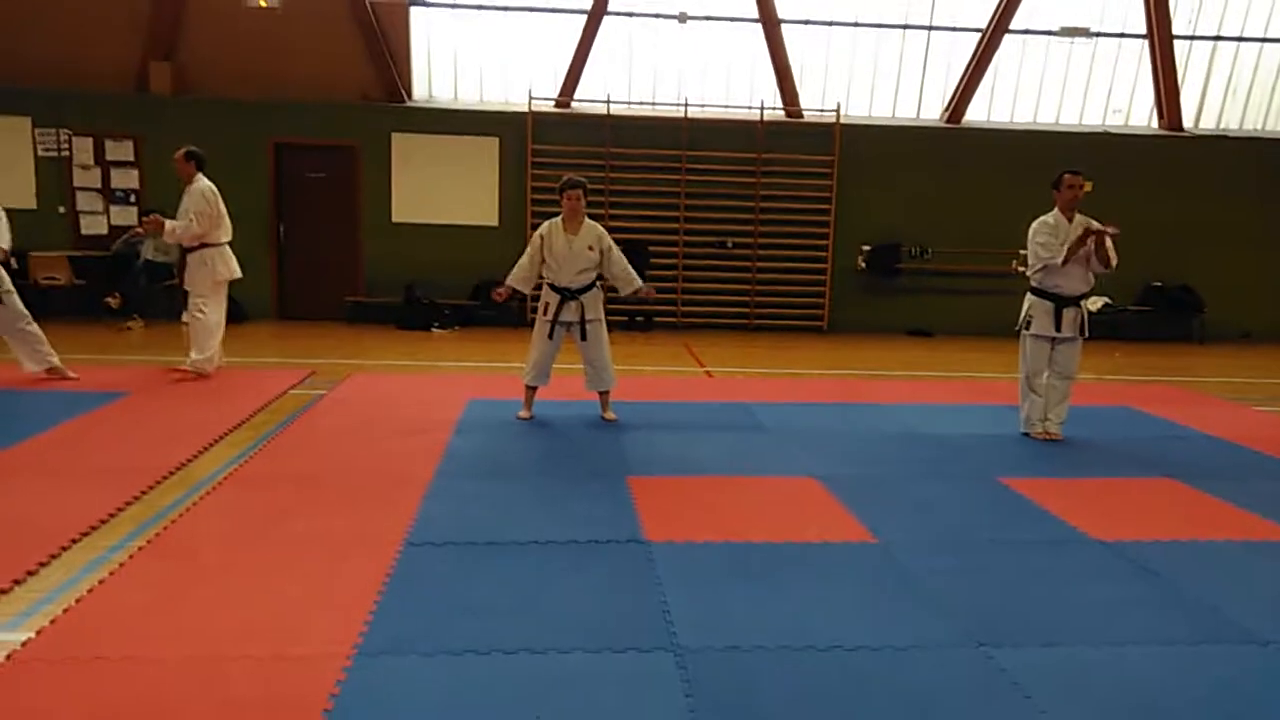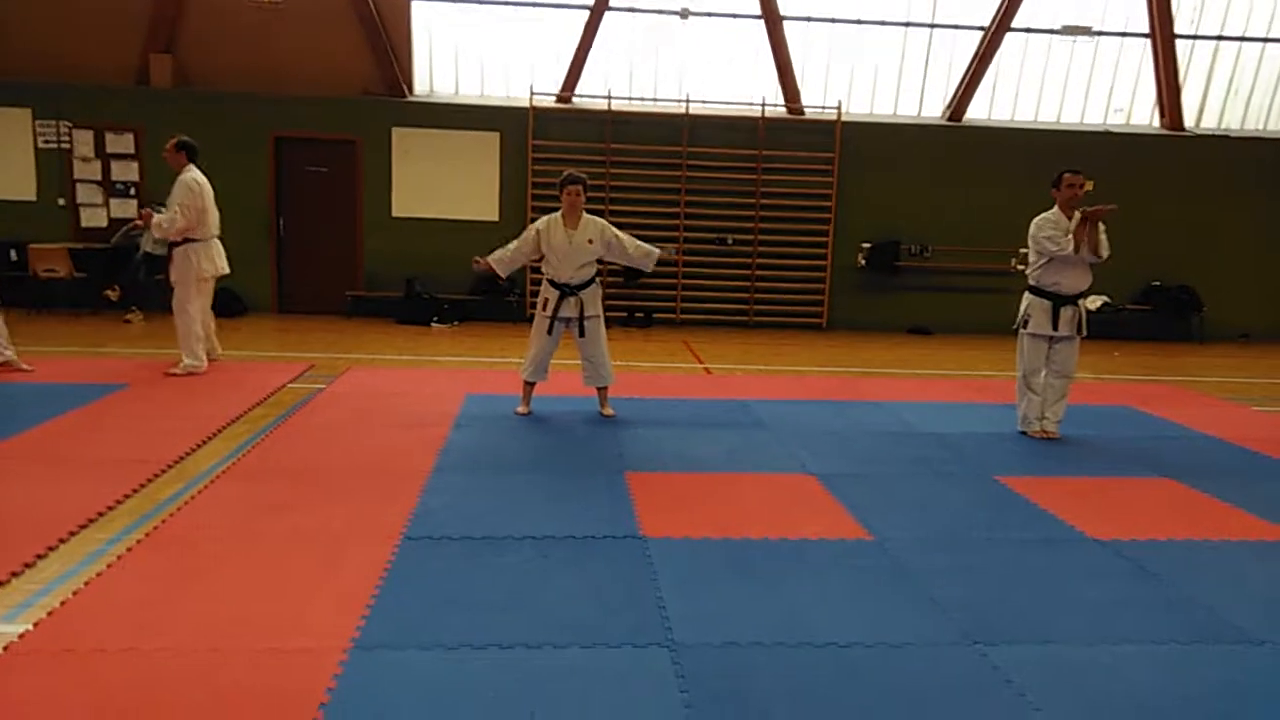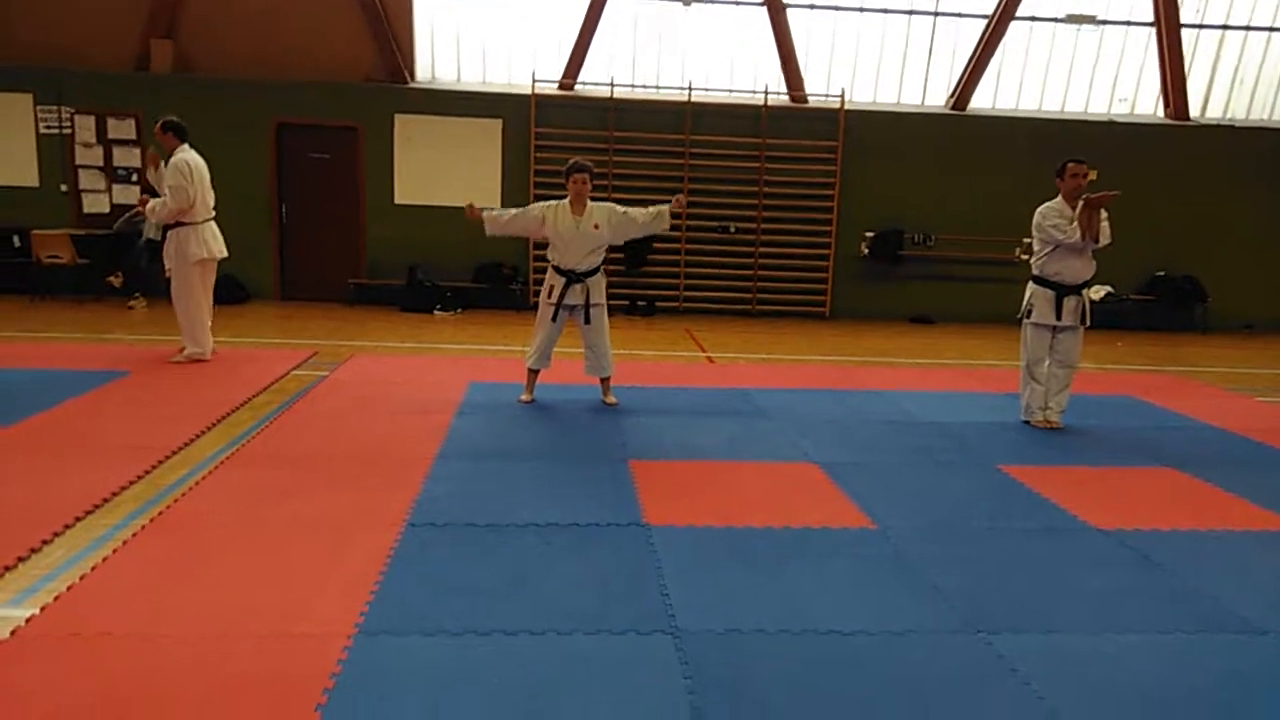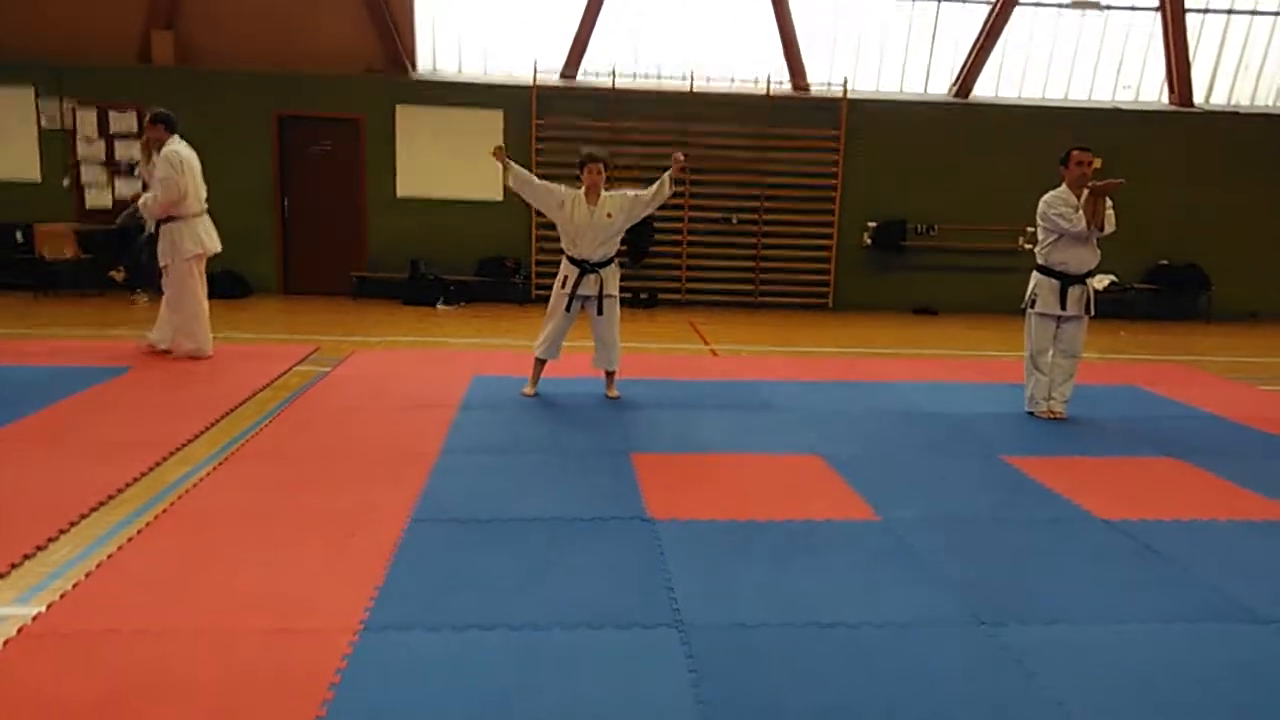
dt=0.3s
person 1, frame 1
left shoulder: (1090, 226)
right shoulder: (1042, 226)
left elbow: (1105, 265)
right elbow: (1057, 259)
left wrist: (1100, 240)
right wrist: (1083, 237)
left hip: (1073, 310)
right hip: (1042, 307)
left knee: (1064, 372)
right knee: (1034, 370)
left ankle: (1052, 423)
right ankle: (1033, 423)
person 1, frame 2
left shoulder: (1091, 224)
right shoulder: (1042, 223)
left elbow: (1095, 255)
right elbow: (1068, 251)
left wrist: (1093, 223)
right wrist: (1083, 222)
left hip: (1071, 308)
right hip: (1040, 305)
left knee: (1062, 370)
right knee: (1032, 368)
left ankle: (1050, 422)
right ankle: (1031, 422)
person 1, frame 3
left shoulder: (1094, 213)
right shoulder: (1046, 213)
left elbow: (1095, 241)
right elbow: (1075, 239)
left wrist: (1094, 210)
right wrist: (1087, 208)
left hip: (1074, 298)
right hip: (1044, 295)
left knee: (1065, 361)
right knee: (1035, 358)
left ankle: (1053, 411)
right ankle: (1034, 411)
person 1, frame 4
left shoulder: (1099, 200)
right shoulder: (1051, 201)
left elbow: (1100, 229)
right elbow: (1079, 227)
left wrist: (1100, 197)
right wrist: (1093, 197)
left hip: (1079, 287)
right hip: (1048, 284)
left knee: (1069, 351)
right knee: (1039, 348)
left ankle: (1057, 402)
right ankle: (1038, 402)
person 2, frame 1
left shoulder: (596, 232)
right shoulder: (547, 230)
left elbow: (615, 263)
right elbow: (529, 261)
left wrist: (637, 288)
right wrist: (508, 287)
left hip: (587, 301)
right hip: (555, 300)
left knee: (598, 356)
right knee: (540, 354)
left ankle: (605, 407)
right ankle: (527, 405)
person 2, frame 2
left shoulder: (598, 227)
right shoulder: (545, 226)
left elbow: (627, 247)
right elbow: (519, 249)
left wrist: (656, 255)
right wrist: (488, 263)
left hip: (586, 297)
right hip: (553, 295)
left knee: (595, 351)
right knee: (539, 350)
left ankle: (604, 403)
right ankle: (525, 401)
person 2, frame 3
left shoulder: (607, 213)
right shoulder: (548, 211)
left elbow: (640, 218)
right elbow: (516, 217)
left wrist: (669, 208)
right wrist: (483, 216)
left hip: (591, 285)
right hip: (559, 283)
left knee: (598, 341)
right knee: (543, 337)
left ankle: (606, 391)
right ankle: (529, 389)
person 2, frame 4
left shoulder: (621, 202)
right shoulder: (564, 199)
left elbow: (652, 196)
right elbow: (532, 186)
left wrist: (672, 172)
right wrist: (506, 164)
left hip: (604, 277)
right hip: (572, 274)
left knee: (608, 334)
right knee: (553, 329)
left ankle: (610, 384)
right ankle: (533, 381)
person 3, frame 1
left shoulder: (201, 189)
right shoulder: (193, 189)
left elbow: (196, 228)
left wrist: (165, 226)
right wrist: (162, 227)
left hip: (209, 258)
right hip: (203, 257)
left knee: (203, 309)
right knee: (207, 309)
left ankle: (202, 362)
right ankle: (210, 357)
person 3, frame 2
left shoulder: (187, 181)
right shoulder: (193, 178)
left elbow: (183, 221)
left wrist: (155, 220)
right wrist: (158, 218)
left hip: (194, 252)
right hip: (201, 250)
left knee: (188, 307)
right knee: (200, 306)
left ankle: (193, 362)
right ankle: (209, 349)
person 3, frame 3
left shoulder: (178, 162)
right shoulder: (193, 158)
left elbow: (176, 203)
left wrist: (150, 205)
left hip: (189, 236)
right hip: (202, 232)
left knee: (189, 295)
right knee: (197, 294)
left ankle: (198, 348)
right ankle: (200, 342)
person 3, frame 4
left shoulder: (169, 154)
right shoulder: (183, 150)
left elbow: (167, 196)
left wrist: (143, 201)
right wrist: (150, 159)
left hip: (181, 230)
right hip: (192, 226)
left knee: (187, 292)
right knee: (176, 289)
left ankle: (199, 345)
right ankle: (163, 339)
